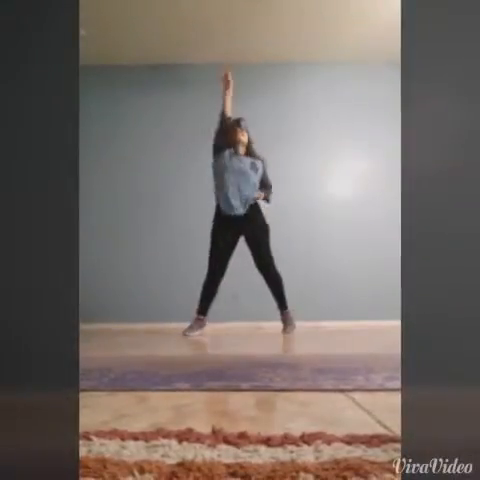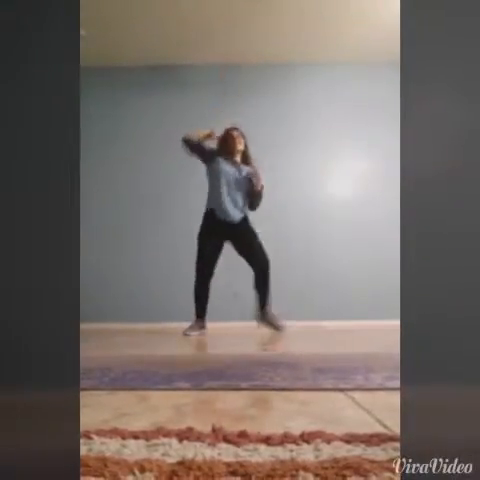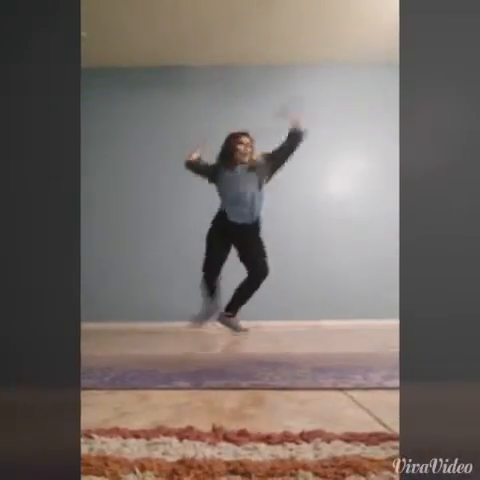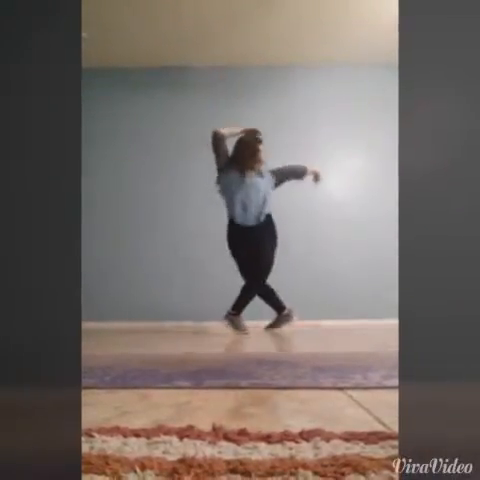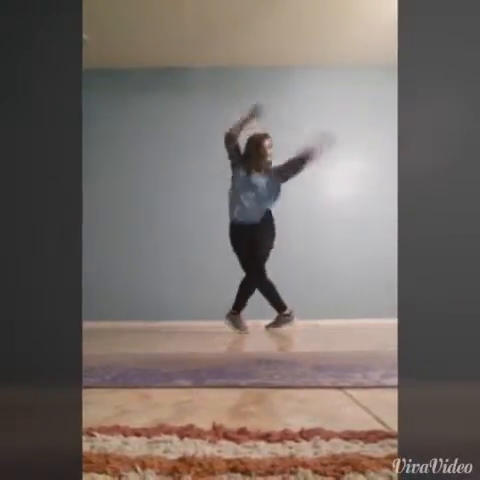
dt=0.3s
person 1, frame 1
left shoulder: (256, 163)
right shoulder: (221, 153)
left elbow: (266, 187)
right elbow: (225, 121)
left wrist: (263, 194)
right wrist: (228, 90)
left hip: (252, 217)
right hip: (225, 218)
left knee: (266, 266)
right knee: (215, 270)
left ankle: (285, 312)
right ankle: (201, 318)
person 1, frame 2
left shoulder: (251, 170)
right shoulder: (216, 159)
left elbow: (253, 204)
right elbow: (188, 141)
left wrist: (258, 188)
right wrist: (209, 134)
left hip: (239, 224)
right hip: (214, 223)
left knee: (261, 264)
right knee: (204, 272)
left ankle: (264, 311)
right ankle: (200, 320)
person 1, frame 3
left shoulder: (263, 165)
right shoulder: (220, 170)
left elbow: (290, 145)
right elbow: (191, 164)
left wrist: (296, 128)
right wrist: (197, 153)
left hip: (249, 228)
right hip: (223, 225)
left knee: (259, 272)
right knee: (211, 270)
left ankle: (229, 314)
right ankle: (211, 305)
person 1, frame 4
left shoulder: (266, 175)
right shoulder: (227, 169)
left elbow: (288, 171)
right elbow: (217, 136)
left wrist: (309, 170)
right wrist: (241, 132)
left hip: (264, 229)
right hip: (238, 231)
left knee: (257, 277)
right knee: (254, 278)
left ankle: (234, 314)
right ankle: (283, 311)
person 1, frame 5
left shoulder: (275, 173)
right shoulder: (240, 166)
left elbow: (297, 162)
right elbow: (230, 138)
left wrist: (311, 151)
right wrist: (248, 118)
left hip: (262, 225)
right hip: (239, 227)
left knee: (255, 272)
right knee: (255, 272)
left ankle: (236, 313)
right ankle: (283, 312)
